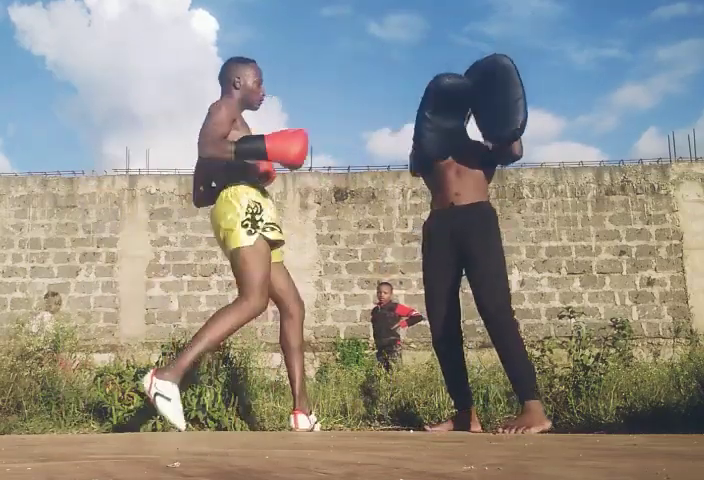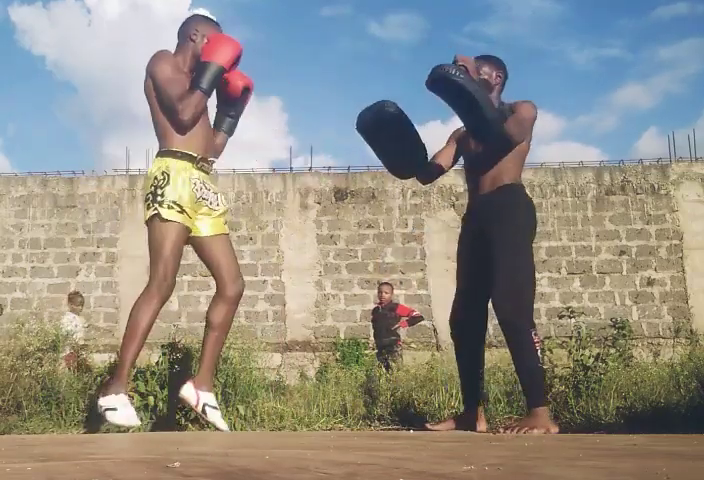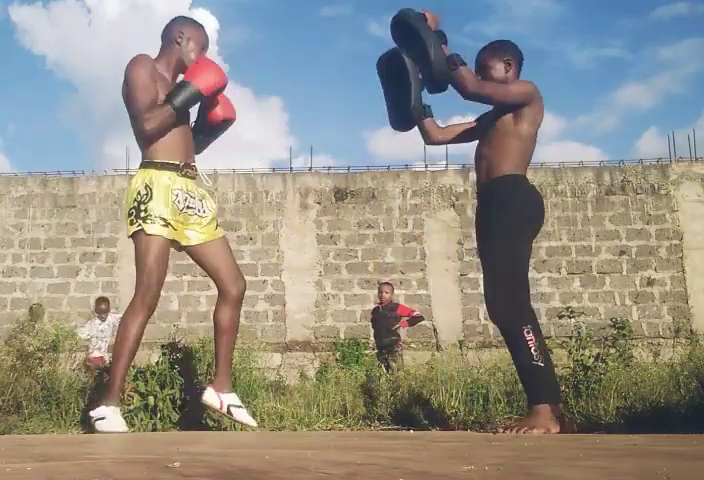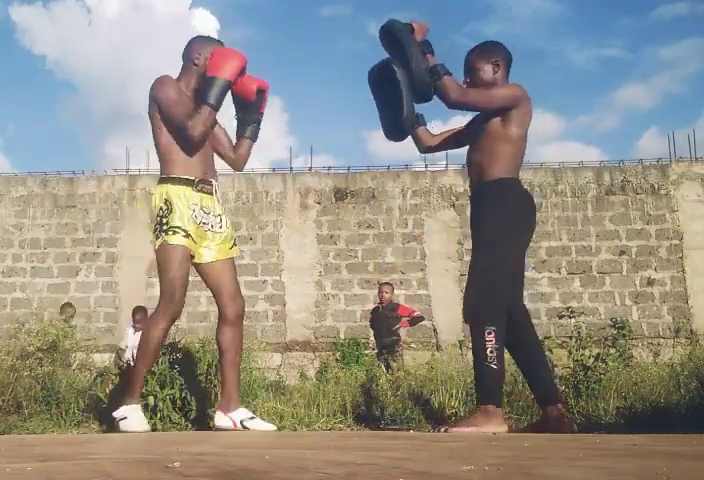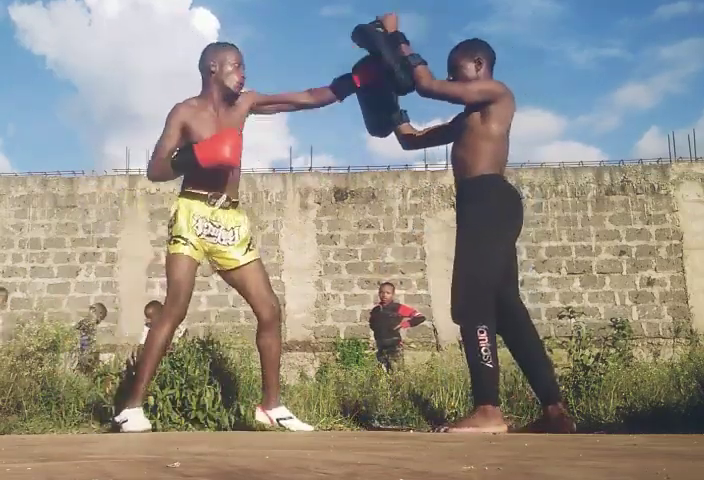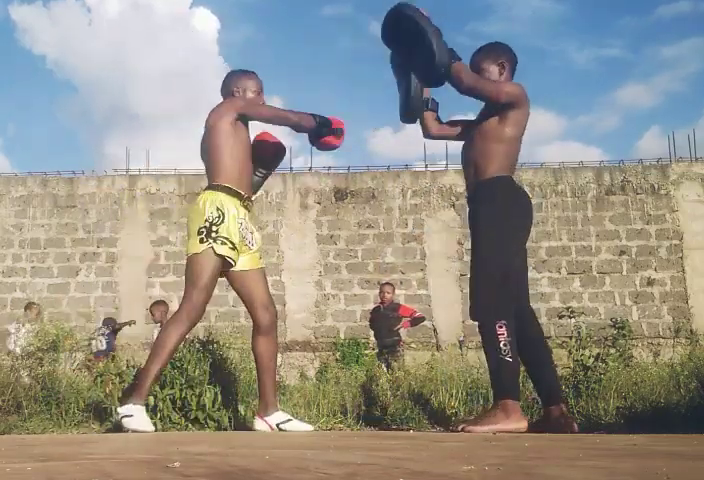
dt=0.3s
person 1, frame 1
left shoulder: (483, 147)
right shoulder: (430, 150)
left elbow: (513, 150)
right elbow: (420, 162)
left wrist: (503, 111)
right wrist: (431, 128)
left hip: (478, 220)
right hip: (438, 227)
left knee: (495, 308)
right knee: (441, 323)
left ankle: (533, 406)
right ankle: (465, 411)
person 1, frame 2
left shoulder: (522, 110)
right shoulder: (463, 133)
left elbow: (509, 135)
right elbow: (429, 171)
left wrist: (475, 89)
left hip: (510, 209)
right hip: (476, 217)
left knee: (511, 306)
right knee: (464, 316)
left ankle: (541, 411)
right ankle: (472, 411)
person 1, frame 3
left shoulder: (527, 93)
right shoulder: (486, 120)
left elbow: (469, 88)
right elbow: (434, 135)
left wrist: (438, 40)
left hip: (513, 200)
right hip: (492, 205)
left knee: (507, 303)
right knee: (508, 305)
left ankle: (544, 411)
right ankle: (549, 407)
person 1, frame 4
left shoulder: (515, 96)
right shoulder: (480, 122)
left elbow: (454, 97)
right elbow: (428, 143)
left wrist: (424, 49)
left hip: (505, 204)
right hip: (492, 209)
left knee: (483, 304)
right knee: (506, 310)
left ankle: (491, 409)
right ankle: (553, 411)
person 1, frame 5
left shoulder: (495, 92)
right shoulder: (463, 120)
left elbow: (429, 85)
right elbow: (411, 140)
left wrist: (396, 38)
left hip: (490, 201)
right hip: (481, 205)
left knee: (471, 299)
right knee: (505, 305)
left ankle: (488, 410)
right ankle: (554, 409)
person 1, frame 6
left shoulder: (513, 97)
right shoulder: (482, 121)
left elbow: (466, 81)
right elbow: (432, 128)
right wrist: (421, 88)
left hip: (500, 202)
right hip: (490, 206)
left knee: (491, 298)
right knee: (513, 305)
left ankle: (507, 406)
right ankle: (556, 410)
person 2, frame 1
left shoulder: (232, 124)
right shoulder: (221, 110)
left elbow: (200, 186)
right elbow: (207, 153)
left wrist: (257, 161)
right wrist: (255, 149)
left hip: (243, 214)
right hip: (244, 208)
left knee: (293, 307)
right knee: (254, 301)
left ankle: (301, 411)
right ankle: (167, 376)
person 2, frame 2
left shoulder: (193, 85)
right shoulder: (162, 62)
left elbow: (213, 148)
right elbow: (183, 116)
left wrist: (233, 104)
right wrist: (212, 72)
left hip: (201, 186)
right hip: (173, 178)
left knee: (232, 286)
right knee: (161, 284)
left ankle: (201, 385)
right ankle: (115, 389)
person 2, frame 3
left shoulder: (177, 90)
right shoulder: (141, 67)
right elbow: (145, 126)
left wrist: (211, 124)
right wrist: (189, 91)
left hip: (190, 193)
right hip: (157, 188)
left knee: (233, 286)
right knee: (147, 298)
left ankle: (221, 389)
right ankle: (107, 404)
person 2, frame 4
left shoulder: (203, 106)
right shoulder: (165, 87)
left elbow: (237, 159)
right elbow: (193, 134)
left wrist: (251, 112)
right wrist: (219, 85)
left hip: (209, 208)
right hip: (178, 202)
left knee: (233, 308)
right knee: (171, 305)
left ankle: (230, 407)
right ankle: (130, 400)
person 2, frame 5
left shoulder: (247, 103)
right shoulder: (185, 112)
left elbow: (305, 99)
right elbow: (154, 171)
left wrist: (343, 85)
right wrist: (189, 156)
left hip: (230, 220)
right hip: (193, 216)
left knee: (270, 310)
right knee: (174, 311)
left ankle: (272, 404)
right ankle: (133, 405)
person 2, frame 6
left shoulder: (233, 133)
right shoulder: (227, 109)
right elbow: (284, 116)
left wrist: (264, 166)
right wrist: (319, 125)
left hip: (239, 222)
right hip: (217, 213)
left knee: (266, 317)
right knee: (191, 311)
left ankle: (269, 411)
right ankle: (134, 402)
